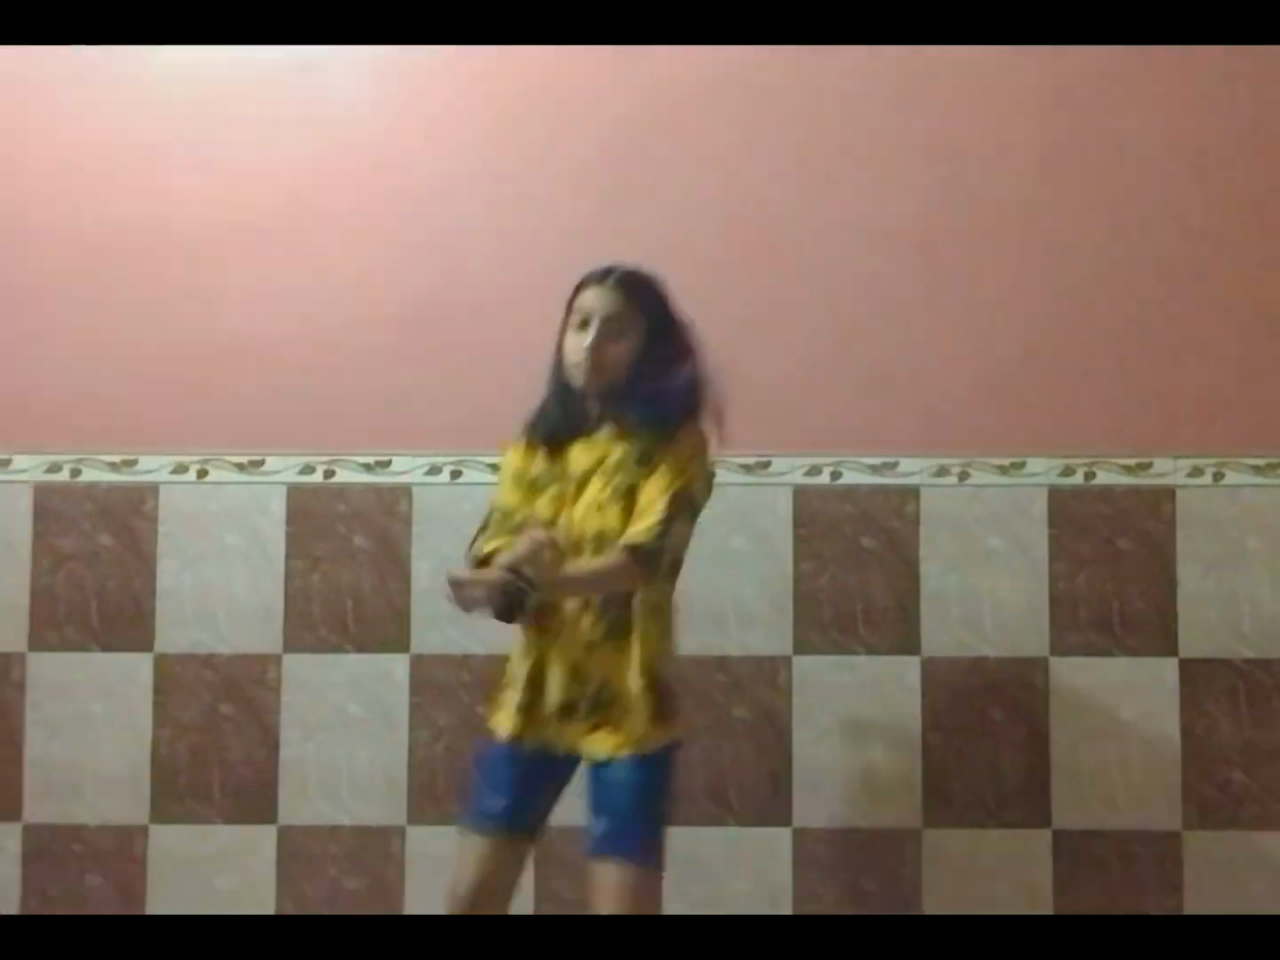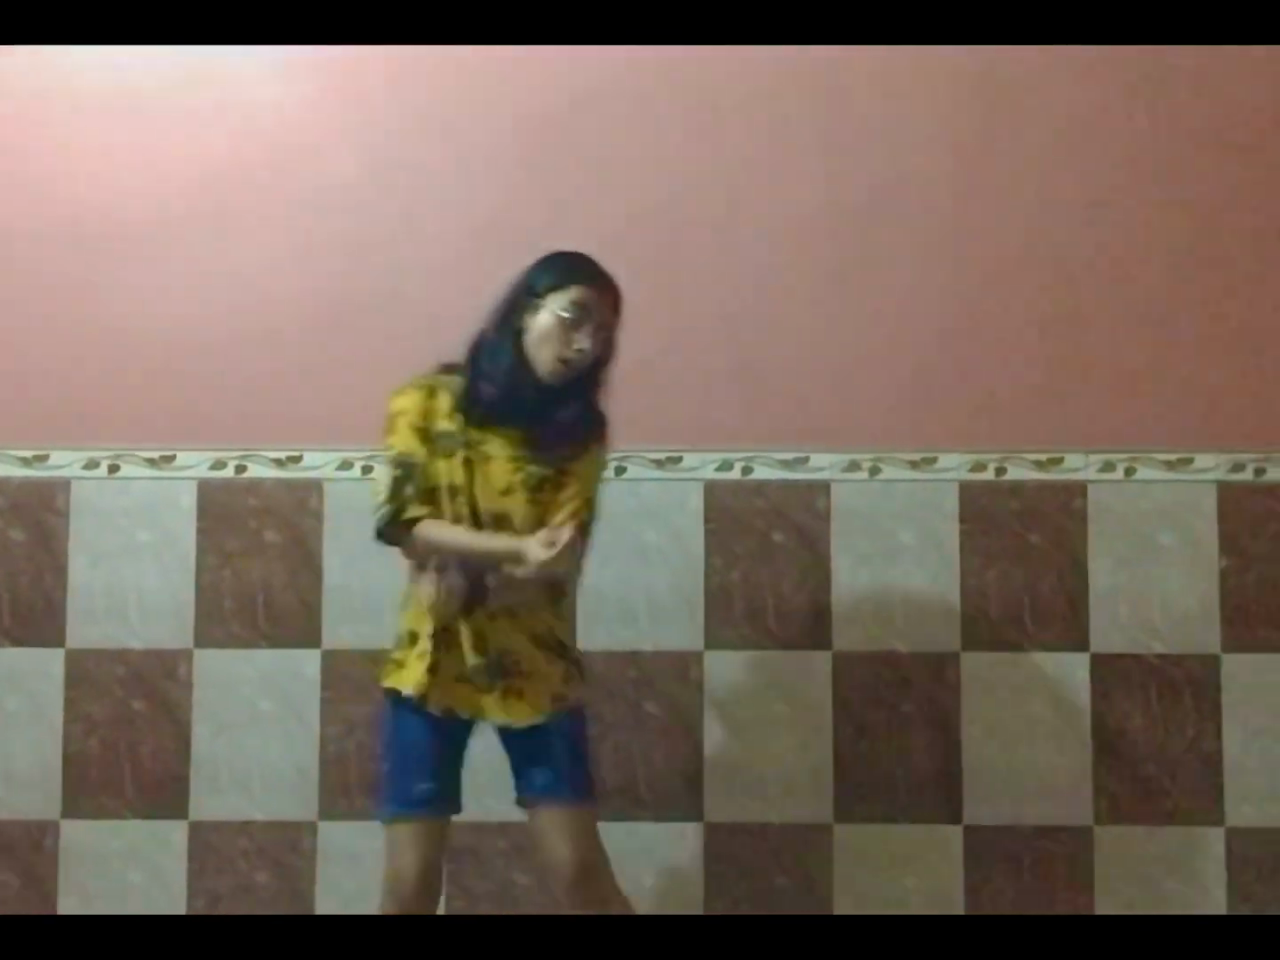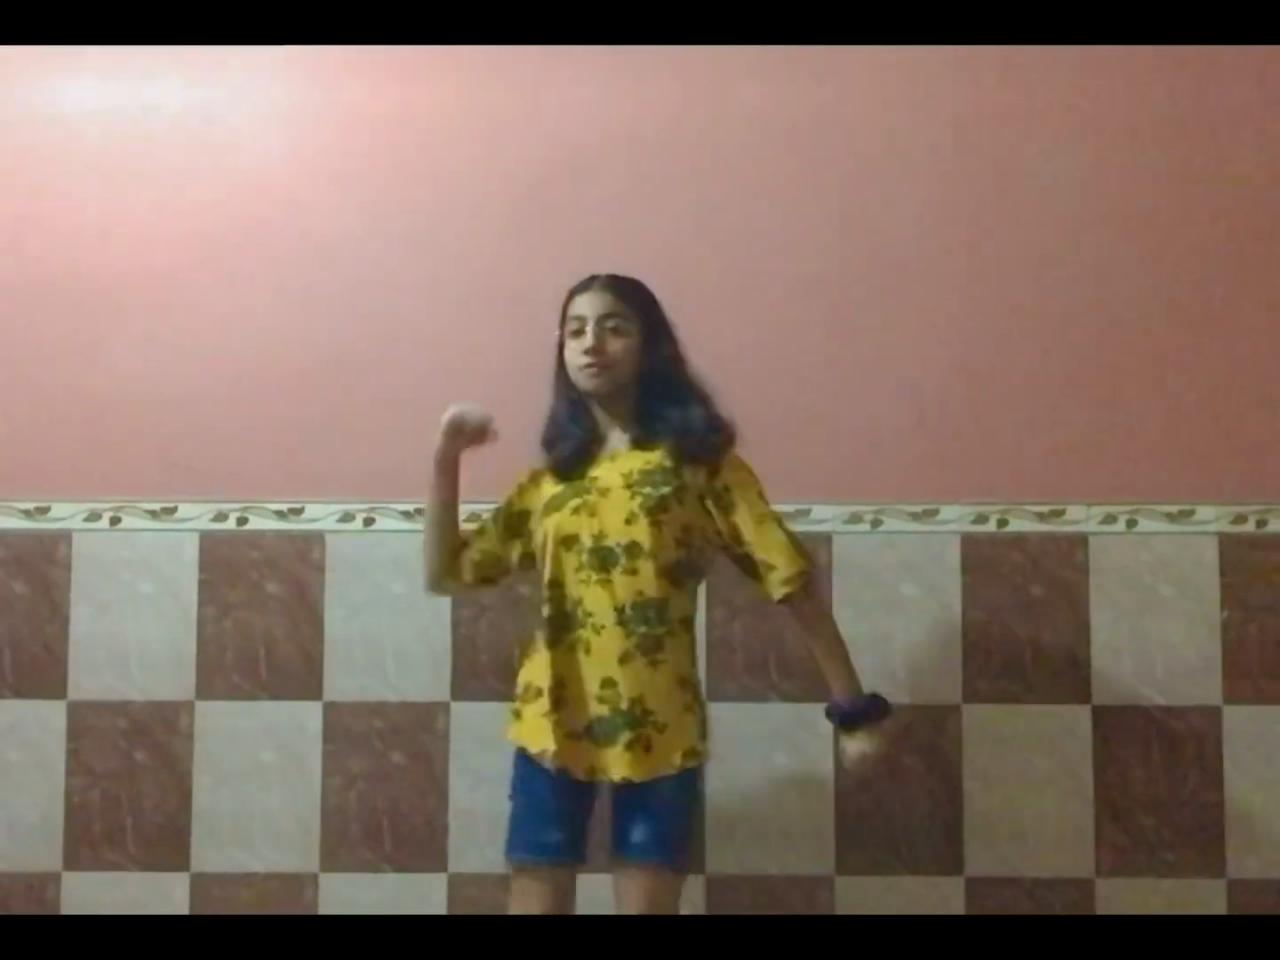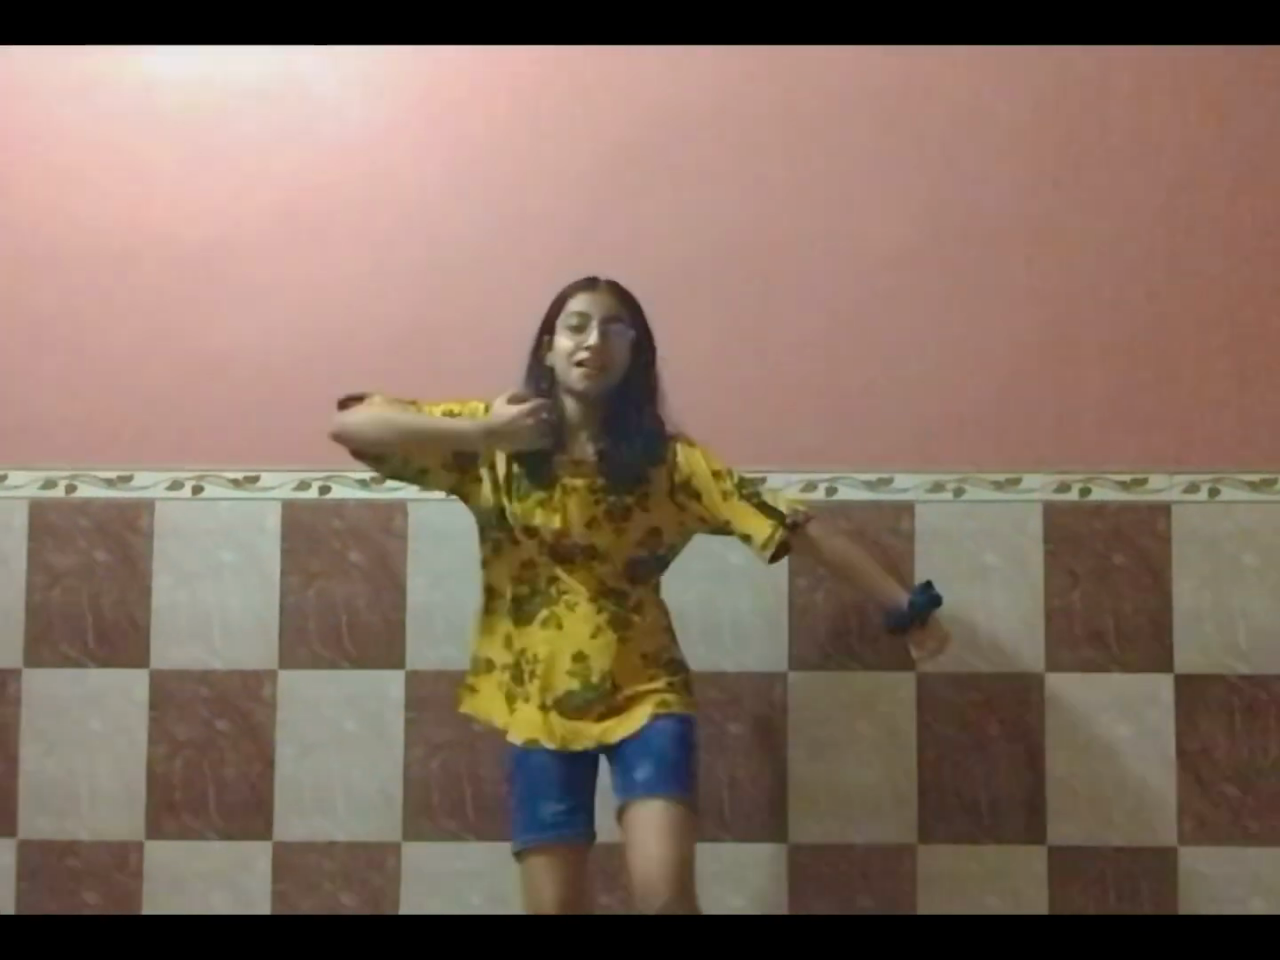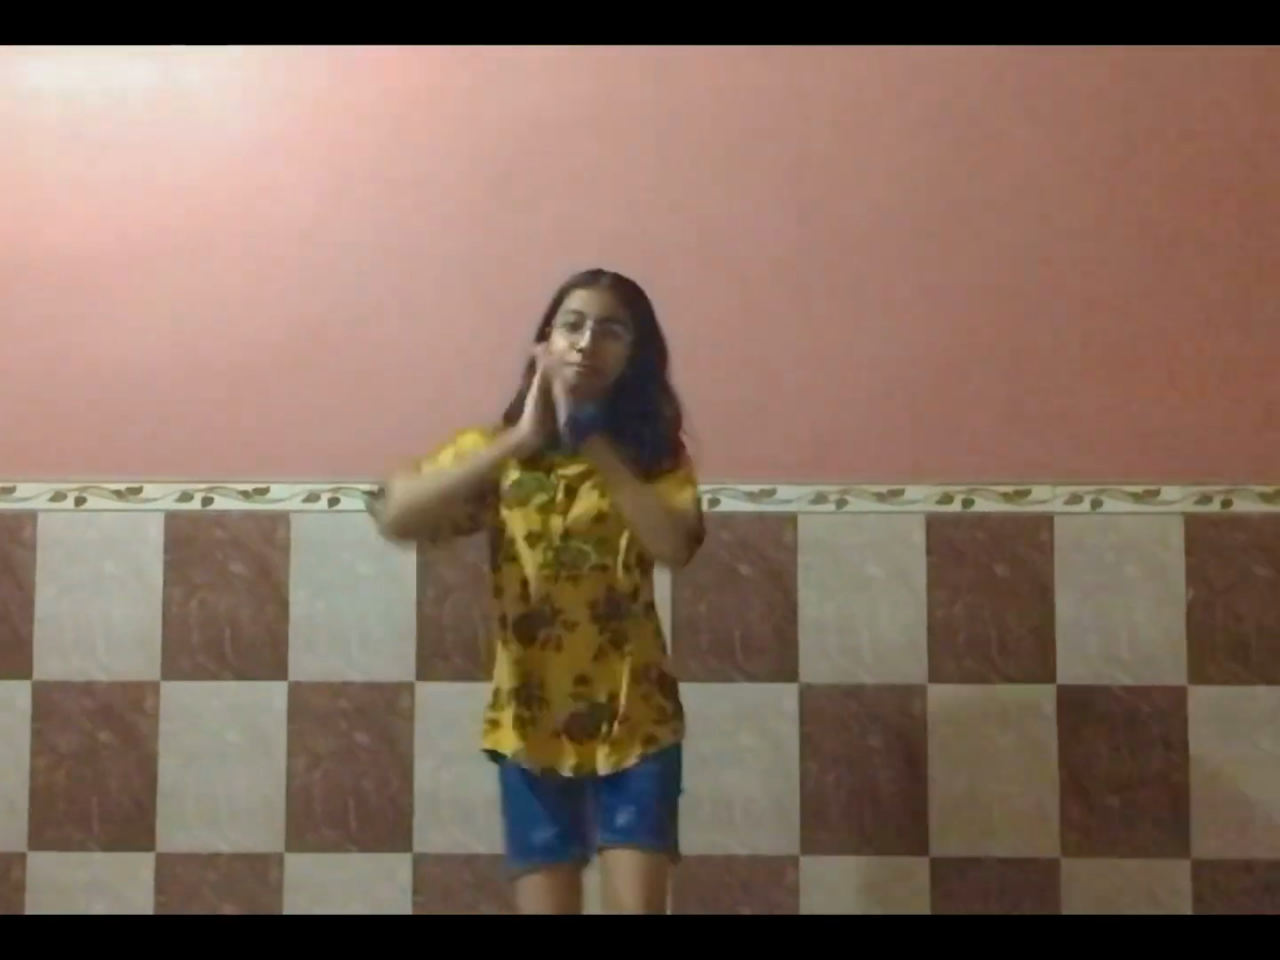
dt=1s
person 1, frame 1
left shoulder: (674, 441)
right shoulder: (535, 448)
left elbow: (637, 563)
right elbow: (490, 557)
left wrist: (521, 581)
right wrist: (512, 564)
left hip: (626, 704)
right hip: (533, 696)
left knee: (624, 911)
right knee: (471, 898)
person 1, frame 2
left shoulder: (574, 438)
right shoulder: (427, 405)
left elbow: (545, 582)
right elbow: (413, 530)
left wrist: (474, 581)
right wrist: (516, 548)
left hip: (535, 671)
right hip: (433, 665)
left knee: (580, 868)
right knee: (410, 880)
person 1, frame 3
left shoulder: (701, 461)
right shoulder: (545, 477)
left elbow: (791, 580)
right elbow: (445, 574)
left wrist: (852, 703)
right wrist: (444, 462)
left hip: (661, 726)
right hip: (551, 724)
left knee: (650, 911)
right knee: (535, 910)
person 1, frame 4
left shoulder: (667, 462)
right shoulder: (493, 444)
left elbow: (792, 527)
right elbow: (349, 425)
left wrist: (904, 607)
right wrist: (486, 428)
left hip: (645, 695)
right hip: (536, 701)
left knee: (665, 892)
right knee: (553, 907)
person 1, frame 5
left shoulder: (653, 454)
right shoulder: (502, 461)
left elbow: (675, 545)
right elbow: (396, 515)
left wrist: (594, 431)
right wrist: (518, 438)
left hip: (636, 716)
right hip: (536, 720)
left knee: (635, 916)
right knee: (544, 916)
